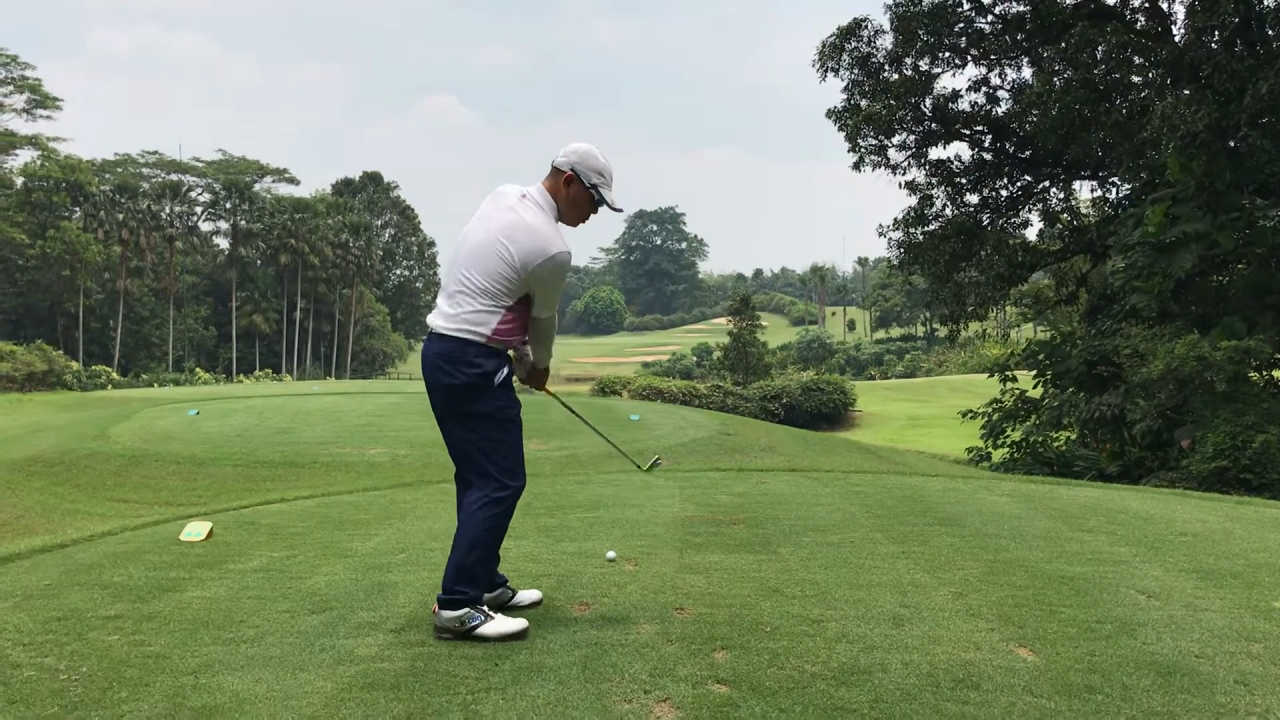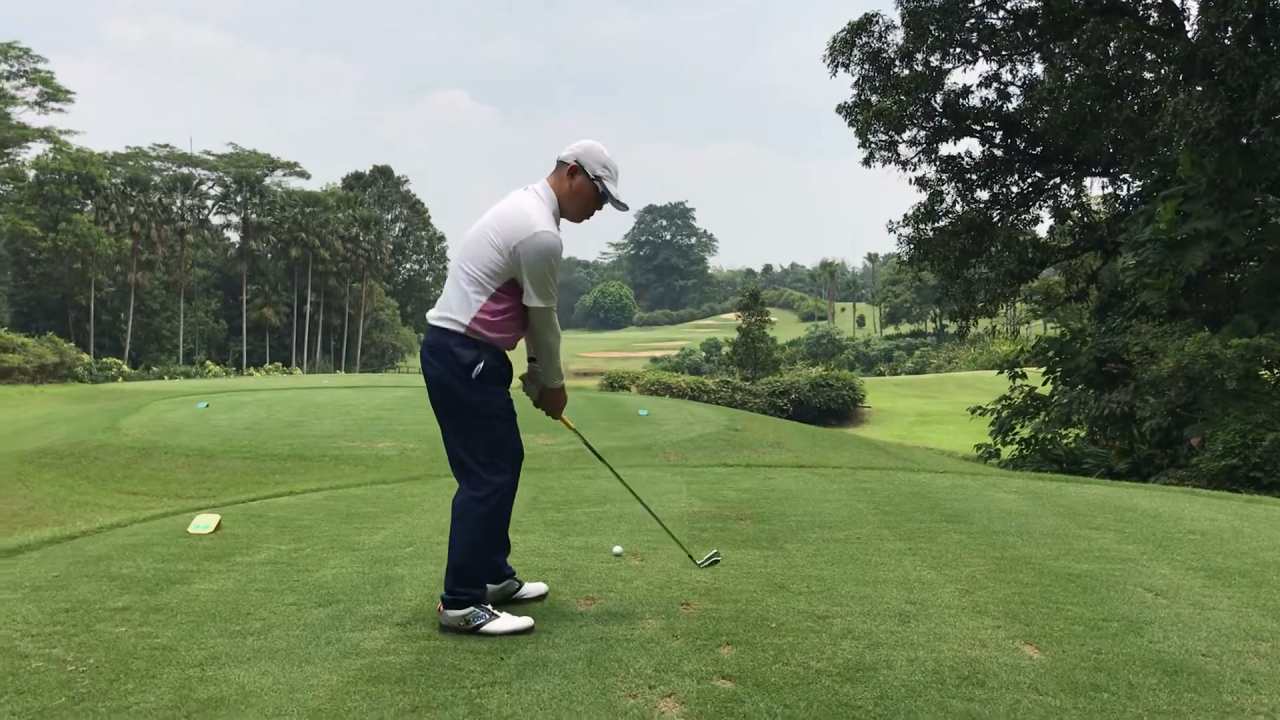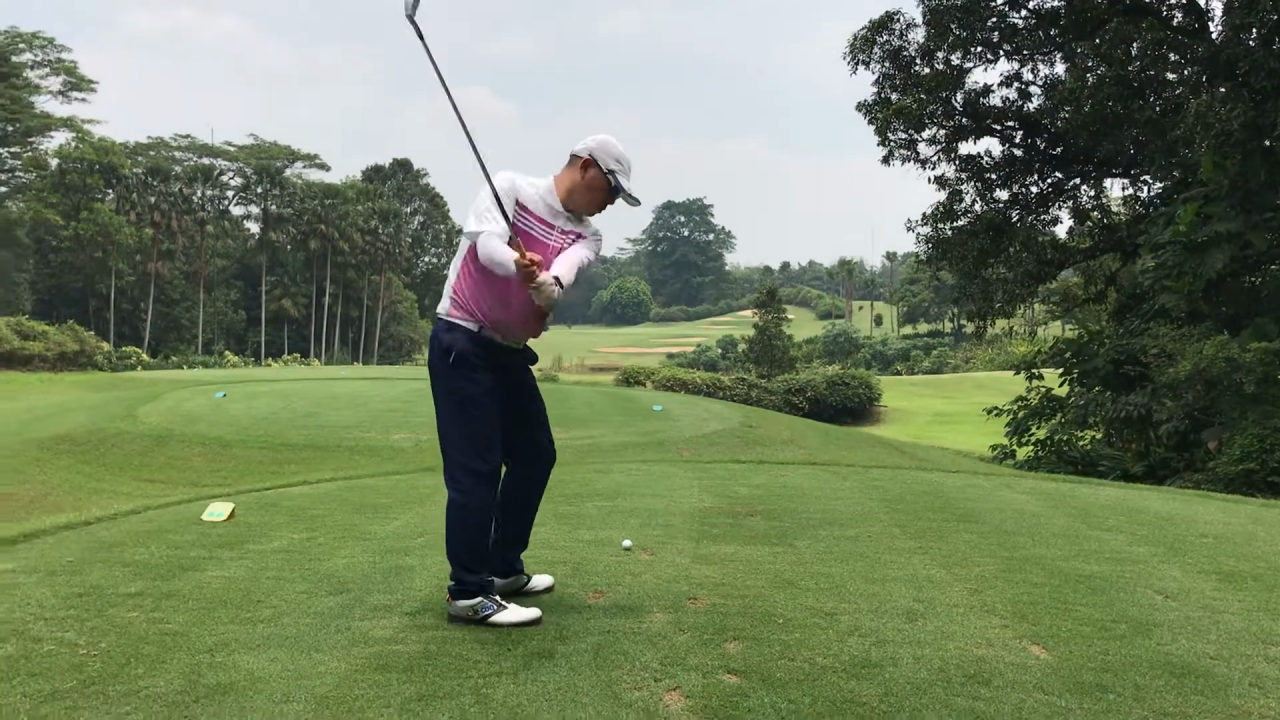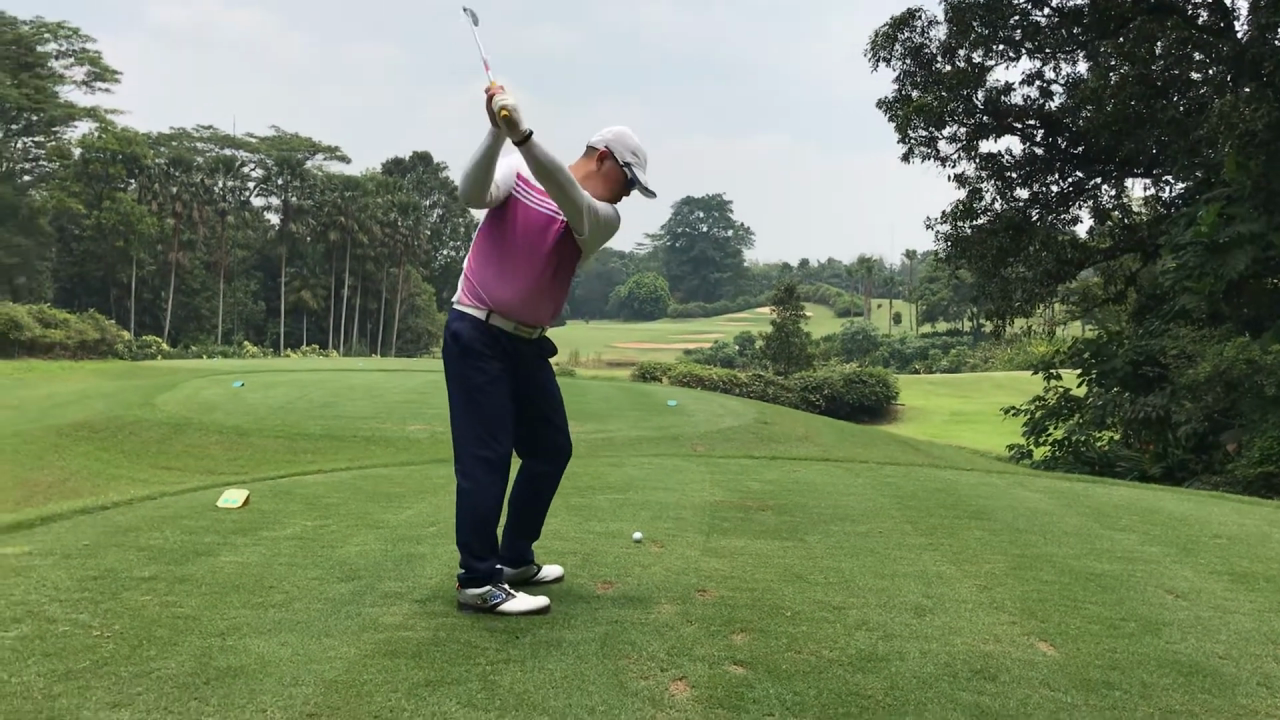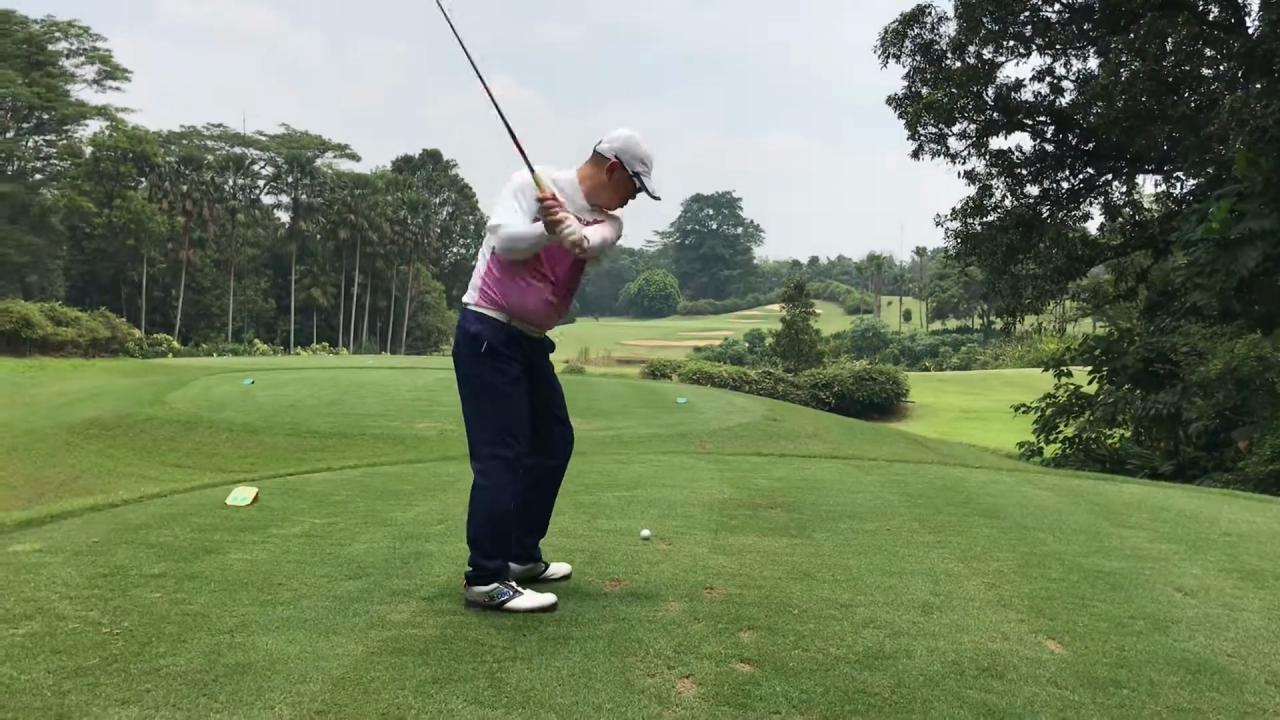
dt=0.3s
person 1, frame 1
left shoulder: (505, 197)
right shoulder: (551, 250)
right elbow: (542, 321)
left wrist: (522, 353)
right wrist: (538, 364)
left hip: (444, 350)
right hip: (473, 363)
left knee: (480, 475)
right knee: (500, 481)
left ankle: (483, 582)
right ankle: (457, 602)
person 1, frame 2
left shoulder: (536, 214)
right shoulder: (537, 229)
left elbow: (539, 310)
right elbow: (540, 319)
left wrist: (541, 373)
right wrist: (553, 381)
left hip: (473, 354)
right hip: (461, 355)
left knee: (504, 462)
right knee: (485, 475)
left ankle: (492, 575)
right ankle: (461, 602)
person 1, frame 3
left shoulder: (586, 236)
right shoulder: (511, 187)
left elbow: (567, 273)
right elbow: (485, 244)
left wrist: (547, 279)
right wrist: (516, 266)
left hip: (510, 353)
right hip: (462, 344)
left knee: (534, 457)
right knee: (475, 468)
left ankle: (502, 570)
right ankle: (468, 593)
person 1, frame 4
left shoulder: (603, 218)
right shoulder: (515, 171)
left elbow: (568, 199)
right elbow: (471, 194)
left wrist: (522, 134)
right wrist: (498, 132)
left hip: (528, 344)
right hip: (476, 334)
left knee: (550, 450)
right knee: (485, 457)
left ankle: (513, 558)
right ankle: (478, 580)
person 1, frame 5
left shoulder: (607, 223)
right shoulder: (529, 188)
left elbow: (592, 239)
right elbow: (504, 243)
left wrist: (574, 235)
right wrist: (546, 229)
left hip: (529, 342)
right hip: (488, 335)
left knee: (552, 446)
right knee: (502, 456)
left ankle: (520, 556)
right ankle: (485, 579)
